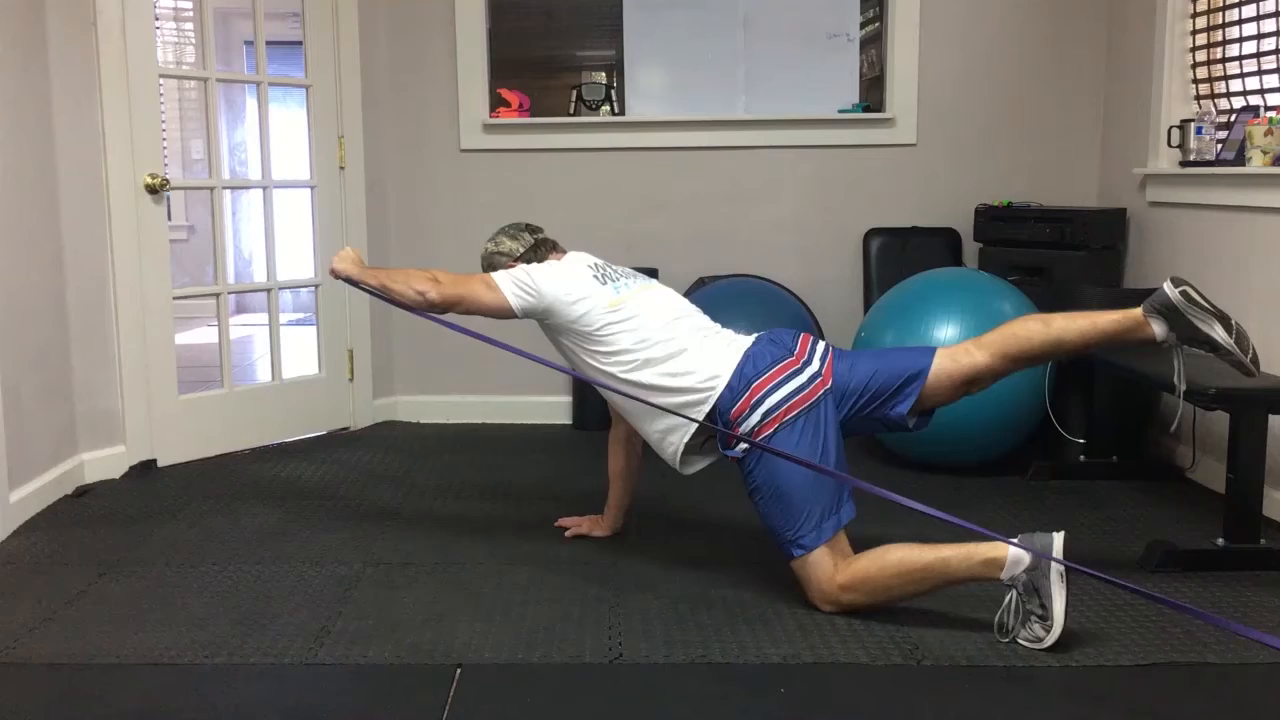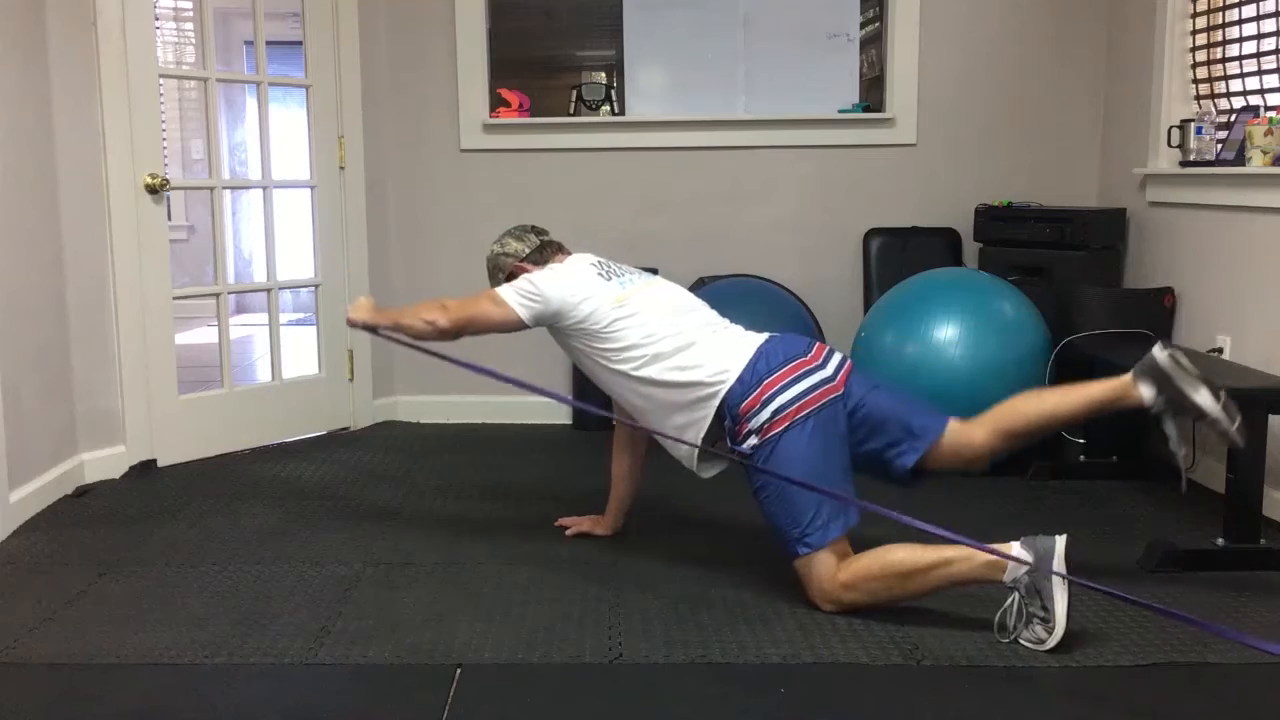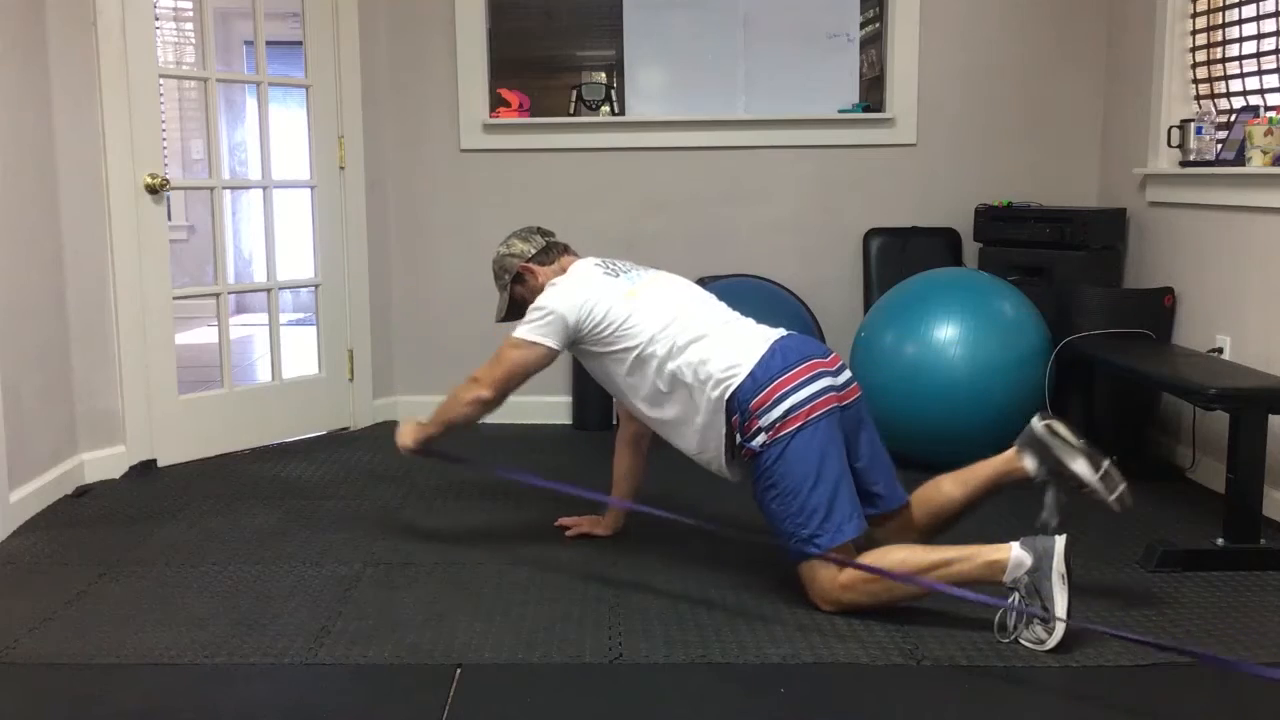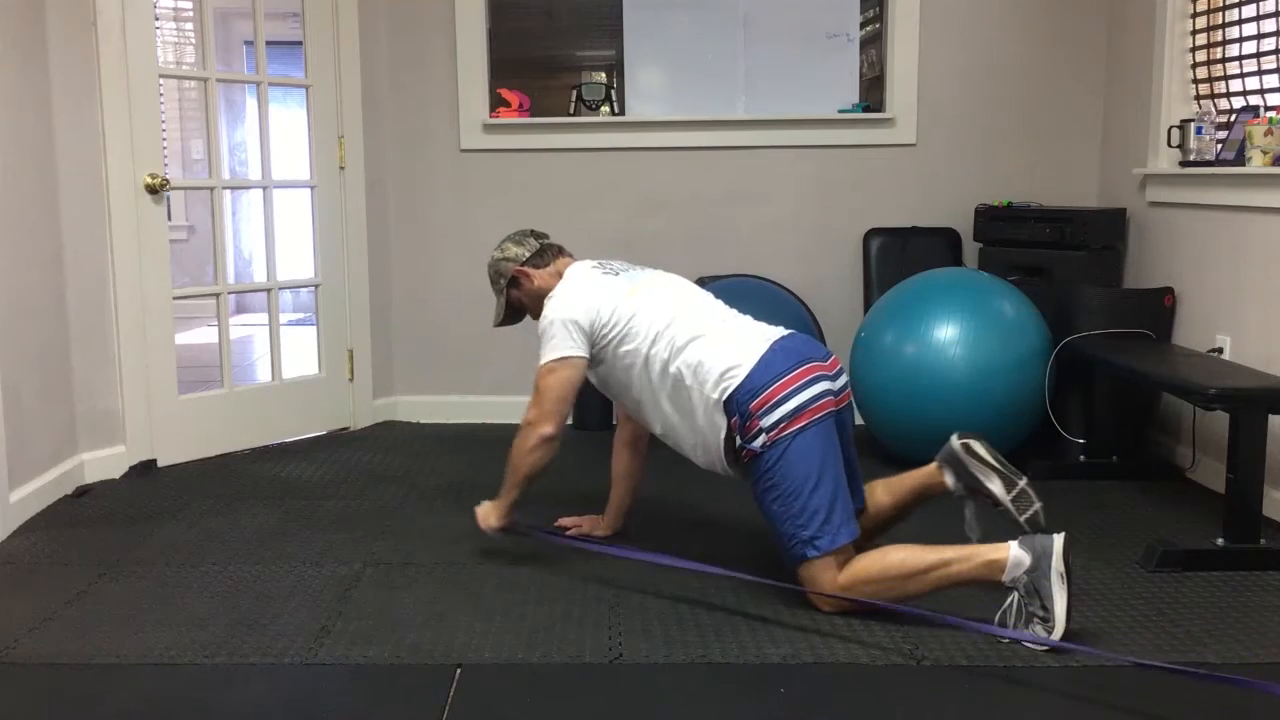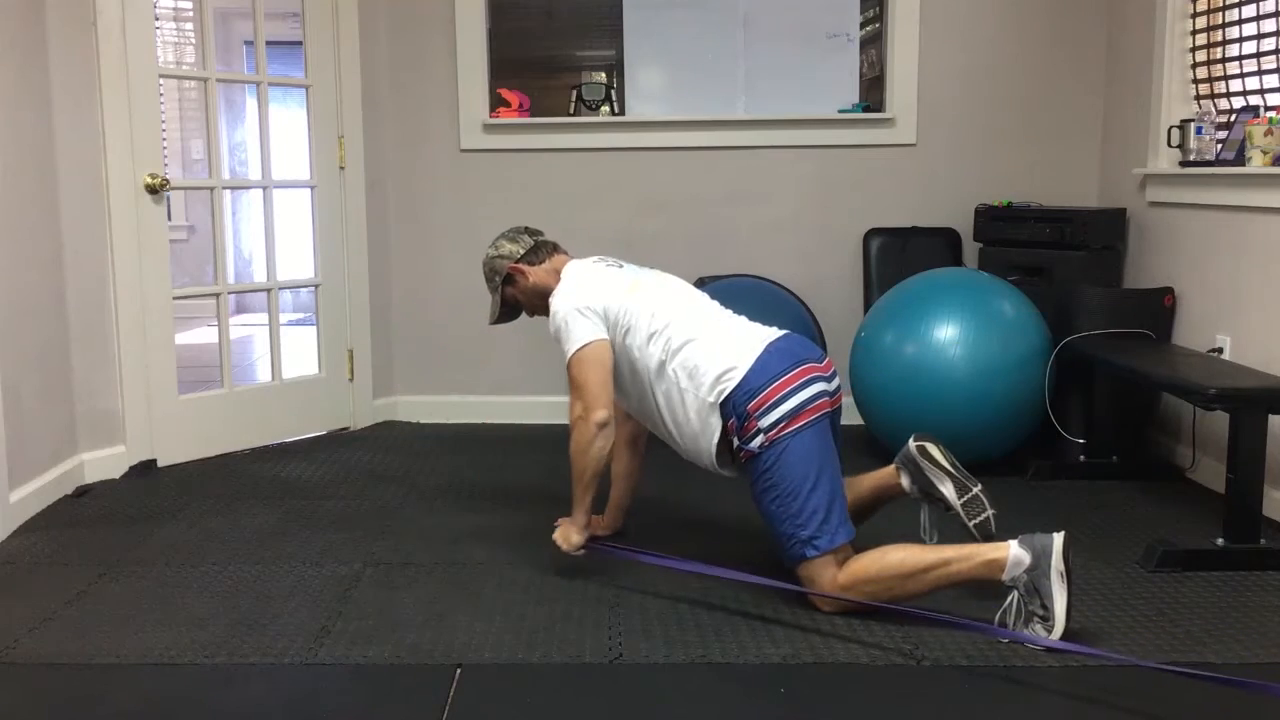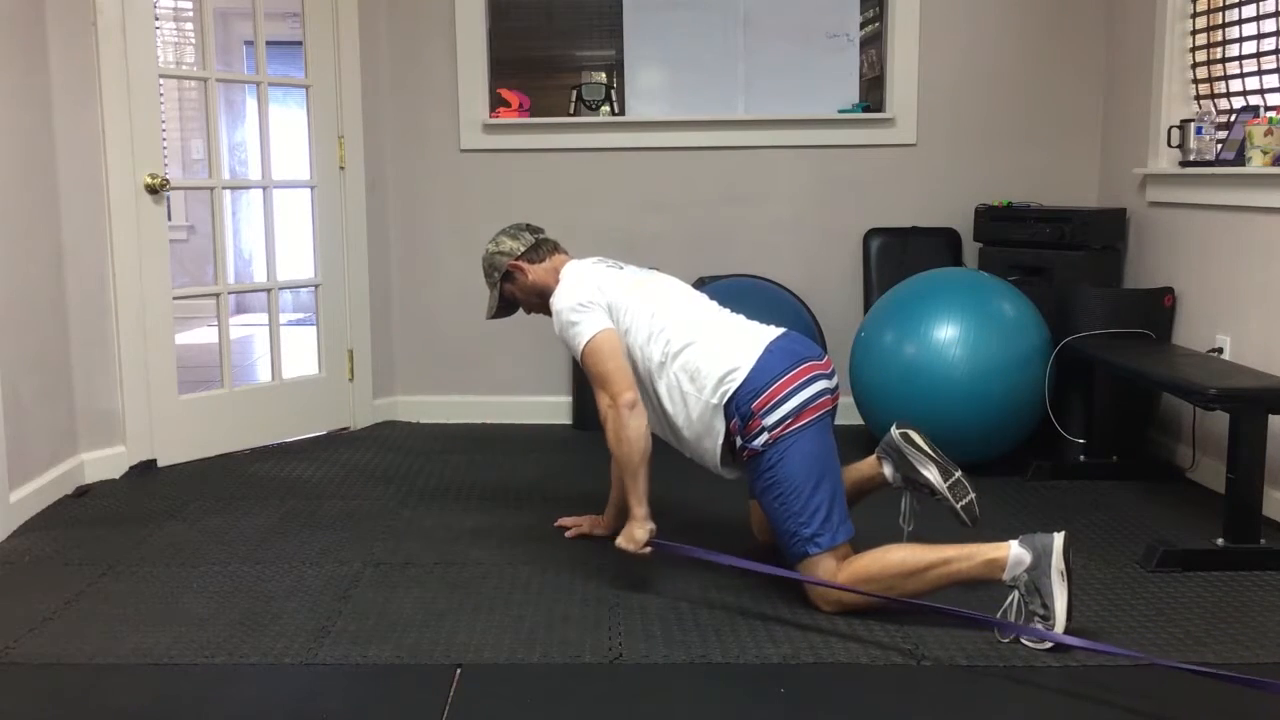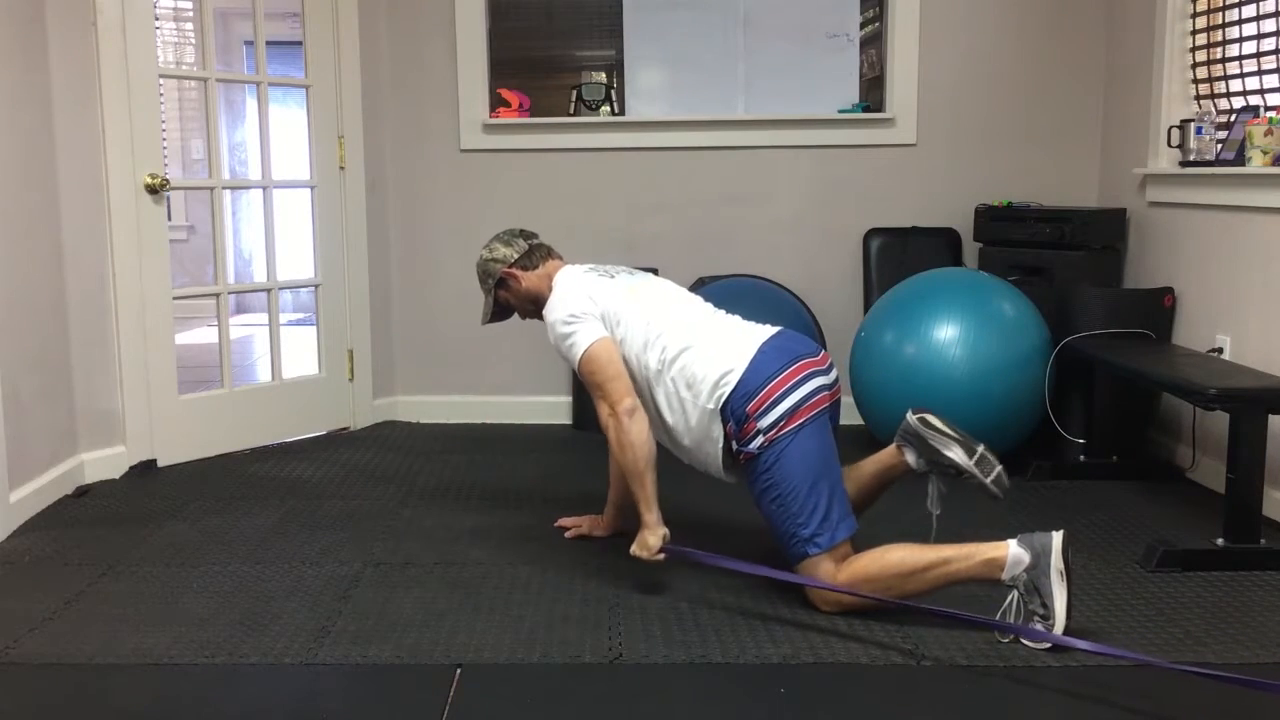
dt=0.4s
person 1, frame 1
left shoulder: (549, 284)
right shoulder: (602, 278)
left elbow: (435, 293)
right elbow: (628, 418)
left wrist: (359, 272)
right wrist: (609, 517)
left hip: (765, 404)
right hip: (797, 362)
left knee: (833, 580)
right knee: (983, 356)
left ankle: (1012, 558)
right ankle: (1157, 318)
person 1, frame 2
left shoulder: (551, 287)
right shoulder: (607, 281)
left elbow: (445, 321)
right elbow: (632, 418)
left wrist: (375, 317)
right wrist: (608, 518)
left hip: (772, 407)
right hip: (806, 368)
left knee: (837, 582)
right knee: (970, 440)
left ankle: (1013, 560)
right ankle: (1139, 385)
person 1, frame 3
left shoulder: (563, 299)
right shoulder: (616, 283)
left elbow: (484, 391)
right elbow: (635, 419)
left wrist: (420, 432)
right wrist: (609, 517)
left hip: (778, 406)
right hip: (813, 372)
left knee: (837, 583)
right knee: (896, 528)
left ankle: (1016, 561)
right ankle: (1027, 457)
person 1, frame 4
left shoulder: (565, 306)
right shoulder: (613, 283)
left elbow: (542, 429)
right elbow: (635, 419)
left wrist: (503, 507)
right wrist: (609, 520)
left hip: (772, 405)
right hip: (806, 371)
left knee: (832, 582)
right knee: (851, 527)
left ankle: (1017, 559)
right ankle: (950, 470)
person 1, frame 5
left shoulder: (571, 300)
right shoulder: (607, 278)
left elbow: (597, 419)
right elbow: (633, 417)
left wrist: (579, 520)
right wrist: (612, 518)
left hip: (767, 405)
right hip: (797, 370)
left knee: (831, 584)
right knee: (807, 520)
left ankle: (1016, 557)
right ankle: (905, 475)
person 1, frame 6
left shoulder: (571, 297)
right shoulder: (607, 280)
left elbow: (624, 406)
right elbow: (633, 409)
left wrist: (640, 516)
right wrist: (608, 518)
left hip: (768, 403)
right hip: (793, 368)
left knee: (832, 583)
right knee: (770, 530)
left ankle: (1020, 557)
right ankle: (887, 464)
person 1, frame 7
left shoulder: (565, 308)
right shoulder: (605, 283)
left elbow: (624, 415)
right elbow: (631, 412)
left wrist: (651, 522)
right wrist: (609, 518)
left hip: (767, 406)
right hip: (797, 365)
left knee: (833, 582)
right knee: (822, 522)
left ankle: (1015, 555)
right ankle: (911, 449)
